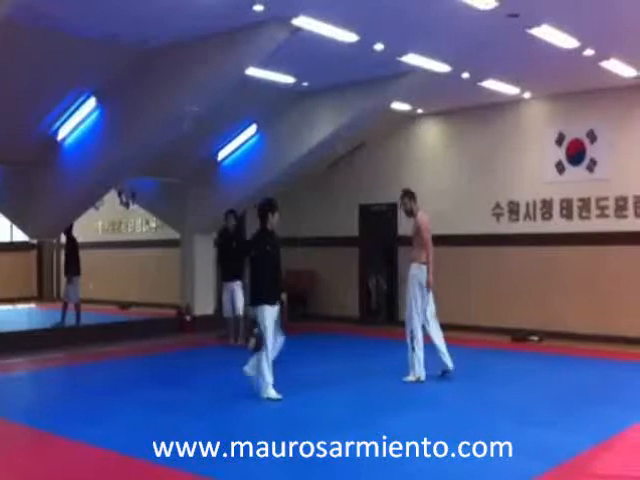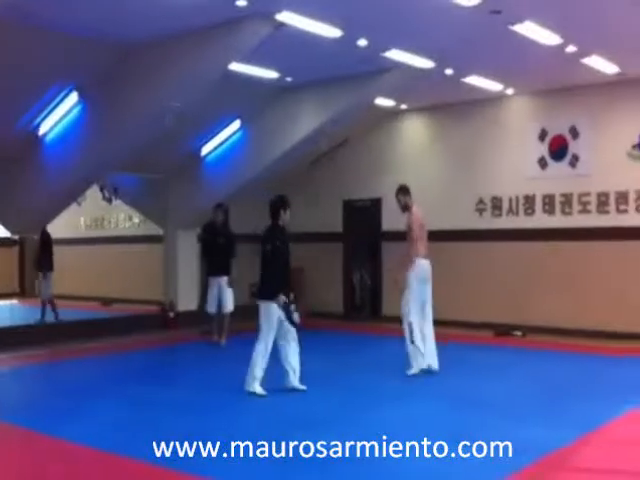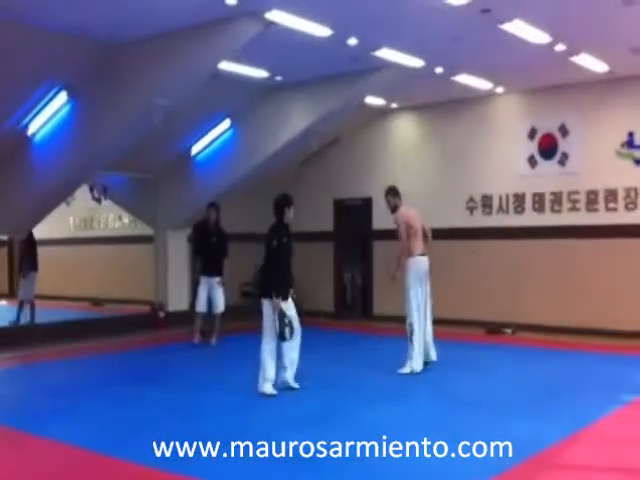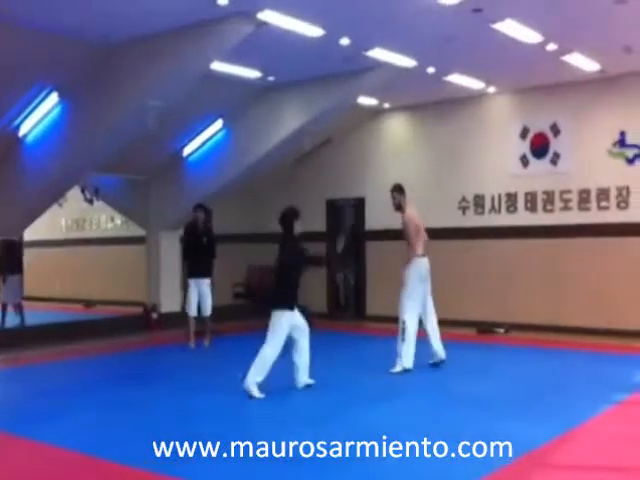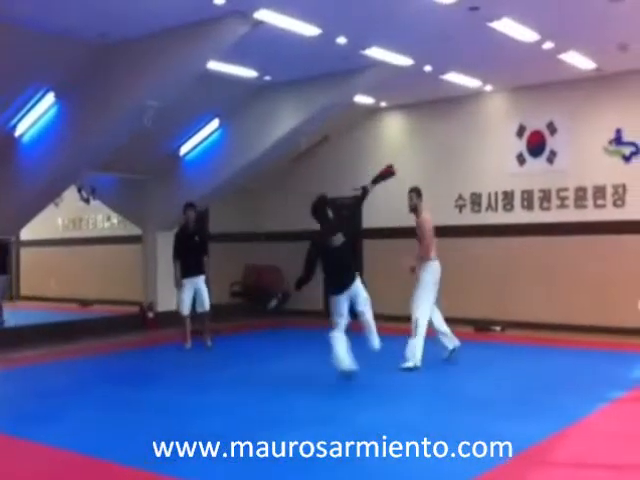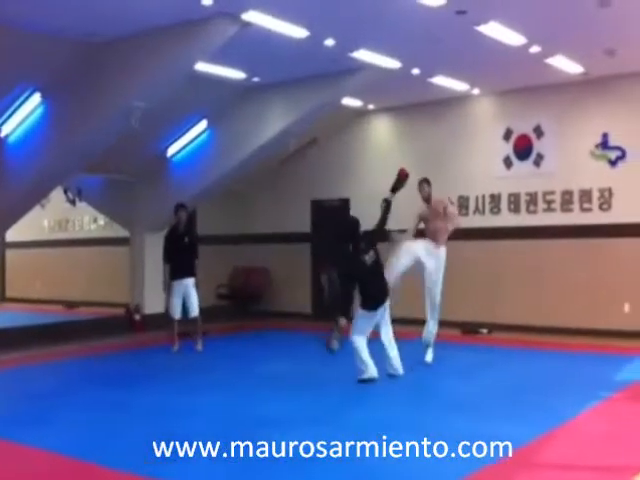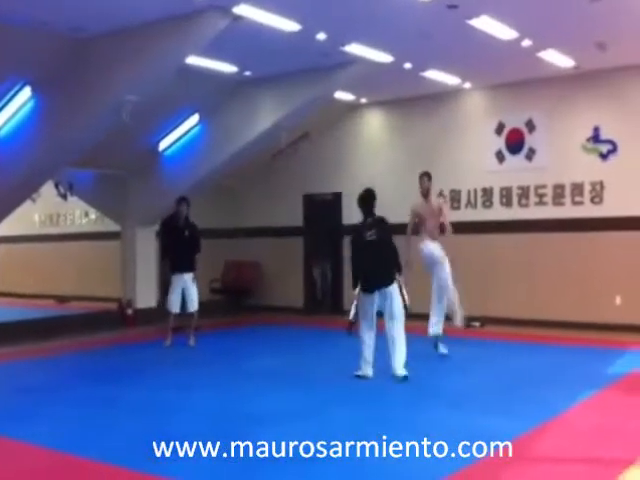
dt=0.4s
person 1, frame 1
left shoulder: (273, 238)
right shoulder: (258, 241)
right elbow: (255, 275)
left wrist: (282, 291)
right wrist: (255, 303)
left hip: (273, 299)
right hip: (263, 300)
left knee: (277, 339)
right knee: (266, 343)
left ankle: (252, 369)
right ankle: (267, 387)
person 1, frame 2
left shoulder: (282, 235)
right shoulder: (270, 236)
right elbow: (267, 269)
left wrist: (289, 290)
right wrist: (277, 294)
left hip: (281, 295)
right hip: (270, 297)
left knee: (289, 337)
right knee: (265, 339)
left ankle: (293, 379)
right ankle: (253, 382)
person 1, frame 3
left shoulder: (285, 232)
right shoulder: (275, 234)
right elbow: (271, 267)
left wrist: (289, 287)
right wrist: (275, 296)
left hip: (284, 294)
right hip: (273, 295)
left knee: (294, 331)
right knee: (271, 338)
left ankle: (288, 375)
right ankle: (265, 382)
person 1, frame 4
left shoulder: (290, 245)
right shoulder: (292, 247)
left hip: (288, 304)
right hip: (284, 305)
left knee: (302, 333)
right knee: (273, 344)
left ankle: (302, 378)
right ankle: (252, 382)
person 1, frame 5
left shoulder: (318, 240)
right shoulder: (341, 225)
left elbow: (309, 268)
right elbow: (356, 206)
left wrist: (296, 287)
right wrist: (365, 191)
left hip: (336, 289)
right hip: (352, 281)
left knee: (337, 329)
right knee: (364, 306)
left ankle: (345, 362)
right ankle: (373, 339)
person 1, frame 6
left shoulder: (352, 260)
right shoulder: (369, 239)
right elbow: (382, 226)
right wrist: (388, 203)
left hip: (369, 304)
right hip: (384, 296)
left knee: (357, 336)
right knee: (386, 333)
left ankle: (369, 371)
right ankle: (396, 368)
person 1, frame 7
left shoulder: (358, 232)
right shoulder: (382, 223)
left elbow: (356, 262)
right elbow: (392, 250)
left wrist: (355, 286)
right wrist: (399, 272)
left hip: (369, 286)
right hip: (389, 282)
left knee: (367, 328)
right knee: (395, 325)
left ankle: (366, 369)
right ankle: (399, 369)
person 2, frame 1
left shoulder: (420, 219)
right shoulder: (419, 219)
left elbow: (429, 247)
left wrist: (430, 274)
left hip: (418, 270)
right hip: (420, 270)
left knee: (414, 321)
right knee: (429, 319)
left ankle: (417, 372)
right ankle: (446, 362)
person 2, frame 2
left shoulder: (413, 214)
right shoulder: (415, 214)
left elbow: (414, 244)
left wrist: (405, 270)
right wrist: (407, 266)
left hip: (417, 265)
right hip: (424, 265)
left knee: (410, 313)
right knee: (425, 315)
left ankle: (419, 361)
right ankle: (431, 362)
person 2, frame 3
left shoulder: (399, 215)
right shoulder: (414, 212)
left elbow: (404, 245)
right elbow: (428, 235)
left wrist: (397, 270)
left hip: (414, 263)
right hip: (424, 260)
left knee: (414, 313)
right knee: (423, 310)
left ankle: (414, 363)
right ankle: (428, 354)
person 2, frame 4
left shoulder: (407, 216)
right shoulder: (412, 212)
left elbow: (413, 246)
left wrist: (406, 269)
left hip: (416, 264)
right hip: (423, 262)
left knee: (407, 312)
right knee: (427, 310)
left ankle: (405, 361)
right ankle: (438, 354)
person 2, frame 5
left shoulder: (423, 219)
right shoulder: (422, 218)
left elbow: (427, 246)
left wrist: (417, 265)
right wrist: (418, 264)
left hip: (429, 267)
right hip: (428, 266)
left knee: (419, 309)
right knee: (429, 311)
left ankle: (414, 358)
right ankle: (452, 343)
person 2, frame 6
left shoulder: (443, 203)
right shoulder: (422, 213)
left elbow: (454, 220)
right elbow: (413, 235)
left wrist: (445, 231)
left hip: (437, 251)
right hip: (423, 246)
left knee: (433, 299)
right knee: (406, 248)
left ankle: (429, 342)
person 2, frame 7
left shoulder: (439, 203)
right shoulder: (416, 208)
left elbow: (447, 226)
right elbow: (409, 231)
left wrist: (445, 224)
right wrist: (408, 255)
left hip: (439, 247)
right hip: (426, 248)
left knee: (440, 292)
right knee: (443, 267)
left ankle: (436, 333)
right ankle: (455, 309)
person 3, frame 1
left shoulder: (240, 239)
right shoulder: (222, 239)
left elbow: (244, 261)
right elbow: (220, 262)
left wrist: (242, 279)
right wrist: (222, 280)
left hip: (237, 280)
right hip: (226, 281)
left knee: (239, 312)
right knee: (228, 312)
left ankle: (240, 338)
right ankle: (231, 338)
person 3, frame 2
left shoulder: (228, 234)
right shoulder: (208, 233)
left elbow: (231, 257)
right elbow: (205, 257)
left wrist: (230, 276)
right wrist: (207, 275)
left hip: (224, 276)
right hip: (212, 276)
left knee: (226, 308)
right knee: (212, 308)
left ankle: (223, 336)
right ankle: (215, 335)
person 3, frame 3
left shoulder: (221, 234)
right shoulder: (201, 232)
left elbow: (224, 257)
right elbow: (198, 256)
left wrist: (222, 276)
right wrist: (199, 273)
left hip: (216, 276)
right hip: (204, 275)
left knee: (217, 308)
right knee: (200, 307)
left ankle: (214, 335)
right ankle: (197, 334)
person 3, frame 4
left shoulder: (209, 235)
right shoulder: (189, 234)
left elbow: (212, 258)
right elbow: (186, 258)
left wrist: (211, 277)
right wrist: (187, 276)
left hip: (205, 277)
right hip: (192, 278)
left knee: (206, 310)
right knee: (191, 311)
left ankle: (207, 337)
right ankle: (192, 340)
person 3, frame 5
left shoulder: (201, 232)
right shoulder: (180, 234)
left elbow: (204, 255)
right elbow: (177, 258)
left wrist: (205, 273)
right wrist: (177, 277)
left hip: (199, 276)
right hip: (186, 277)
left knee: (204, 306)
right knee: (185, 310)
left ankle: (207, 335)
right ankle: (188, 339)
person 3, frame 6
left shoulder: (191, 234)
right shoulder: (170, 235)
left elbow: (195, 258)
right elbow: (167, 261)
left wrist: (195, 277)
right wrist: (166, 280)
left hip: (189, 278)
right hip: (175, 279)
left knee: (195, 312)
right knee: (175, 313)
left ankle: (199, 340)
right ankle: (175, 342)
person 3, frame 7
left shoulder: (192, 227)
right shoulder: (170, 228)
left elbow: (196, 251)
right elbow: (167, 253)
left wrist: (194, 270)
right wrist: (170, 270)
left hip: (189, 273)
right hip: (176, 273)
left knee: (193, 306)
right knee: (172, 307)
left ankle: (192, 336)
right ankle: (169, 336)
